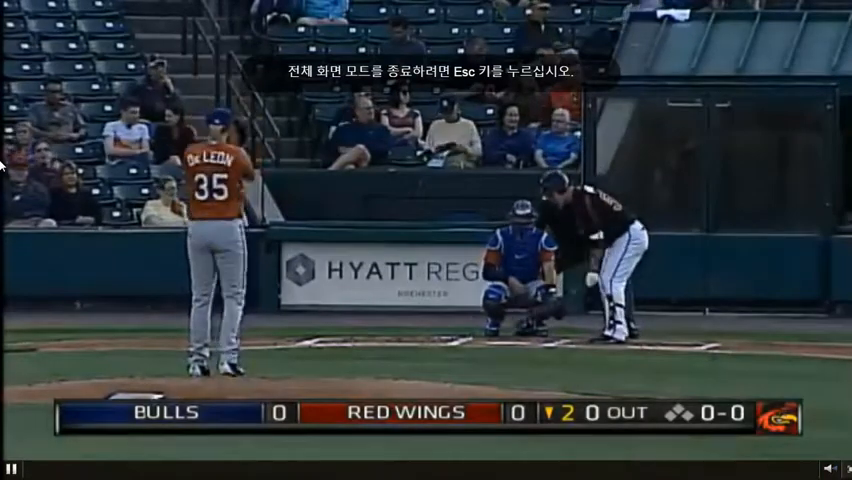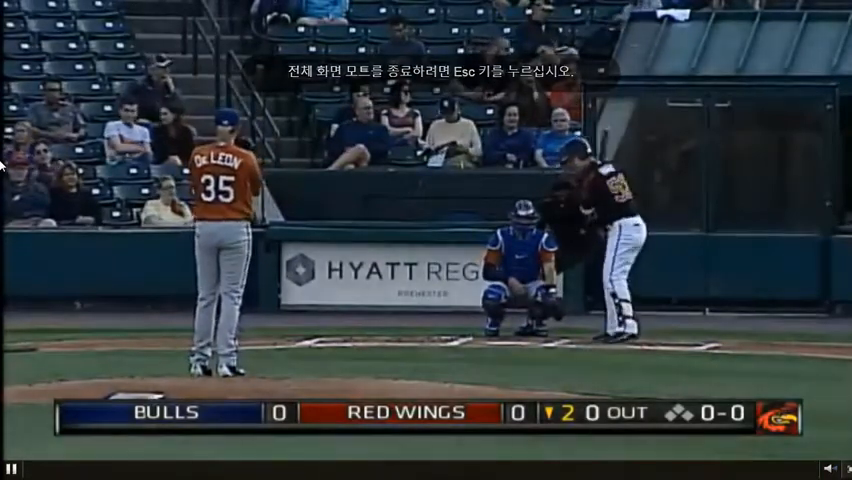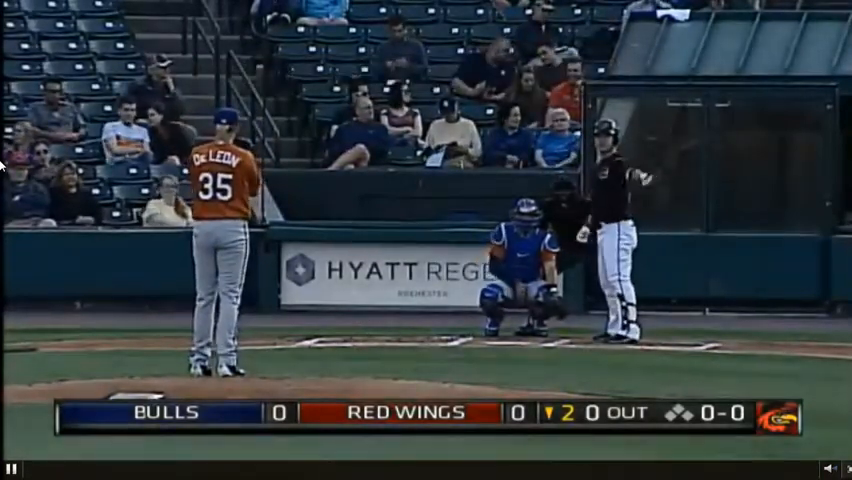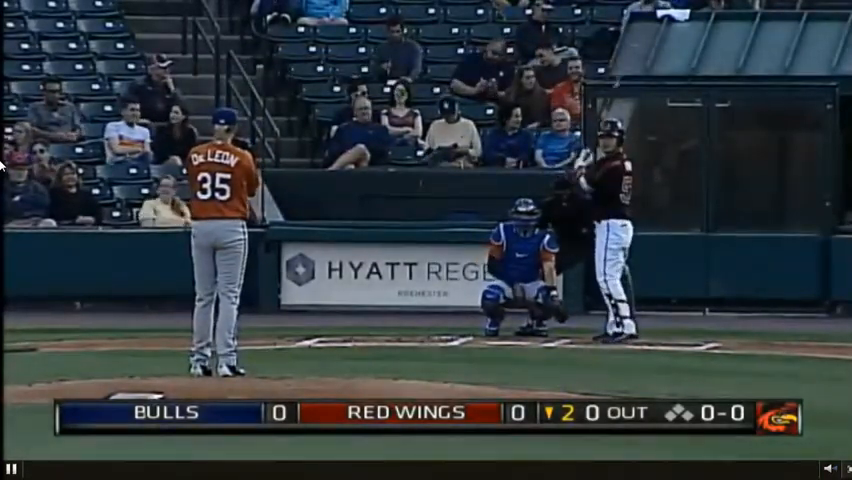
dt=1s
person 1, frame 1
left shoulder: (191, 155)
right shoulder: (236, 155)
right elbow: (251, 176)
left hip: (198, 229)
right hip: (228, 229)
left knee: (201, 297)
right knee: (234, 296)
left ankle: (197, 359)
right ankle: (228, 358)
person 1, frame 2
left shoulder: (197, 155)
right shoulder: (246, 158)
right elbow: (256, 190)
left hip: (205, 228)
right hip: (235, 229)
left knee: (206, 295)
right knee: (231, 296)
left ankle: (200, 359)
right ankle: (227, 360)
person 1, frame 3
left shoulder: (196, 155)
right shoulder: (244, 158)
right elbow: (254, 190)
left hip: (202, 227)
right hip: (232, 228)
left knee: (204, 295)
right knee: (229, 295)
left ankle: (199, 359)
right ankle: (226, 360)
person 1, frame 4
left shoulder: (194, 155)
right shoulder: (242, 157)
right elbow: (252, 189)
left hip: (200, 227)
right hip: (231, 227)
left knee: (203, 296)
right knee: (229, 295)
left ankle: (199, 359)
right ankle: (226, 360)
person 2, frame 1
left shoulder: (584, 201)
right shoulder: (579, 196)
left elbow: (596, 239)
left wrist: (593, 269)
left hip: (630, 236)
right hip: (621, 237)
left knee: (612, 281)
right knee: (606, 282)
left ankle: (616, 331)
right ankle: (625, 327)
person 2, frame 2
left shoulder: (590, 178)
right shoulder: (609, 168)
left elbow: (588, 213)
left wrist: (597, 216)
left hip: (623, 228)
right hip: (635, 226)
left knee: (613, 278)
right knee: (613, 278)
left ankle: (627, 327)
right ankle: (614, 329)
person 2, frame 3
left shoulder: (617, 163)
right shoulder: (600, 166)
left elbow: (630, 173)
left wrist: (641, 177)
right wrist: (587, 225)
left hip: (618, 228)
right hip: (604, 229)
left knee: (619, 278)
right knee: (607, 282)
left ankle: (630, 329)
right ankle: (615, 328)
person 2, frame 4
left shoulder: (611, 164)
right shoulder: (622, 162)
left elbow: (588, 184)
right elbow: (596, 177)
left wrist: (579, 169)
right wrist: (588, 167)
left hip: (611, 226)
right hip: (620, 224)
left knee: (607, 277)
right knee: (611, 277)
left ankle: (625, 325)
right ankle: (615, 328)
person 3, frame 1
left shoulder: (542, 238)
right shoulder: (500, 236)
left elbow: (549, 267)
right elbow: (487, 271)
left wrist: (551, 290)
right wrist: (509, 280)
left hip: (532, 285)
right hip: (507, 285)
left knee: (551, 300)
right knee: (491, 298)
left ankle: (535, 323)
right ankle: (494, 323)
person 3, frame 2
left shoulder: (543, 239)
right shoulder: (501, 237)
left elbow: (549, 267)
right elbow: (488, 271)
left wrist: (552, 291)
right wrist: (509, 280)
left hip: (532, 285)
right hip: (507, 285)
left knee: (550, 300)
right knee: (491, 297)
left ankle: (535, 324)
right ankle: (493, 324)
person 3, frame 3
left shoulder: (545, 238)
right shoulder: (503, 232)
left elbow: (550, 266)
right elbow: (494, 265)
left wrist: (553, 291)
right wrist: (515, 283)
left hip: (532, 284)
right hip: (508, 283)
left knee: (550, 299)
right knee: (488, 296)
left ankle: (536, 324)
right ankle: (493, 323)
person 3, frame 4
left shoulder: (544, 238)
right shoulder: (502, 232)
left elbow: (549, 267)
right elbow: (492, 265)
left wrist: (554, 293)
right wrist: (512, 283)
left hip: (532, 284)
right hip: (507, 283)
left knee: (549, 300)
right knee: (489, 297)
left ankle: (536, 324)
right ankle: (494, 323)
